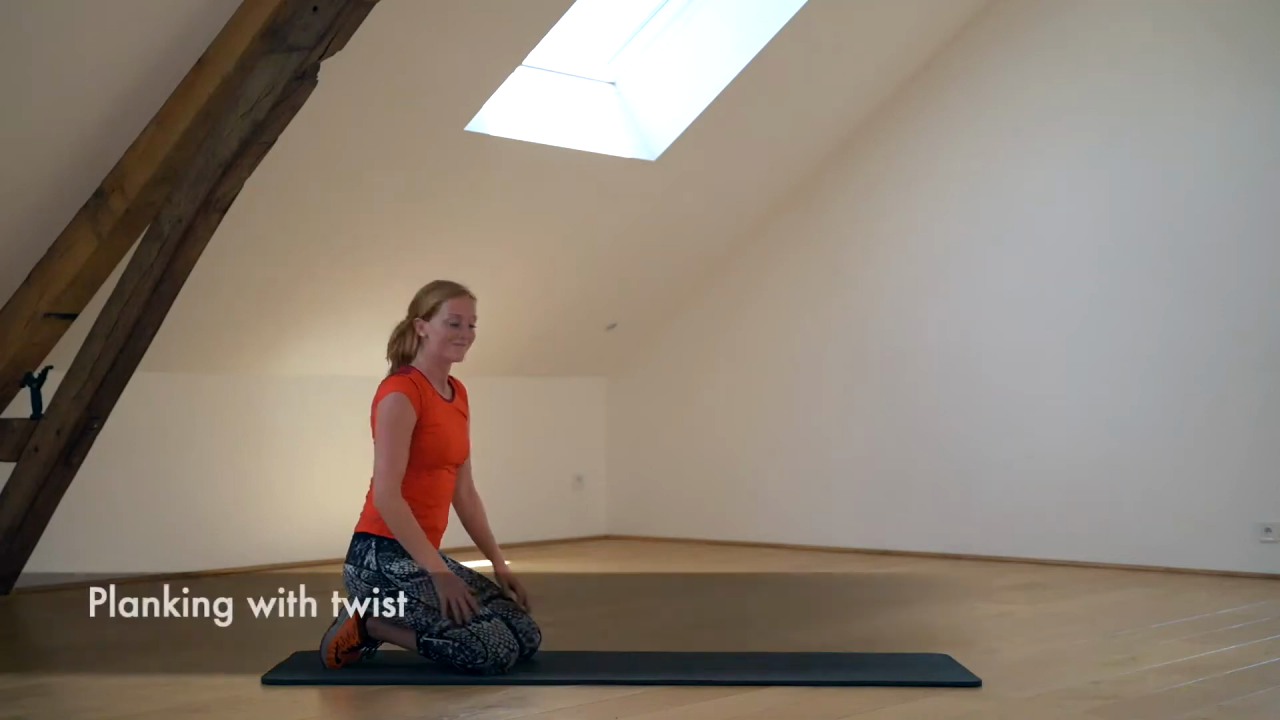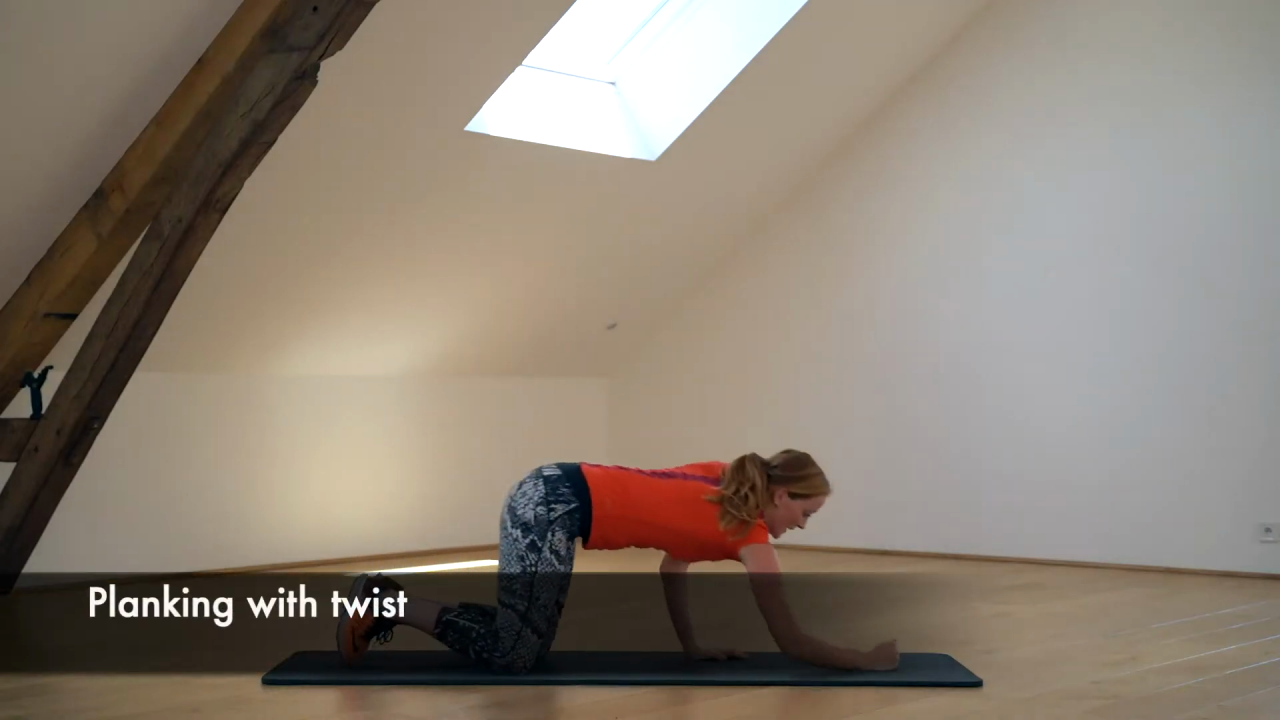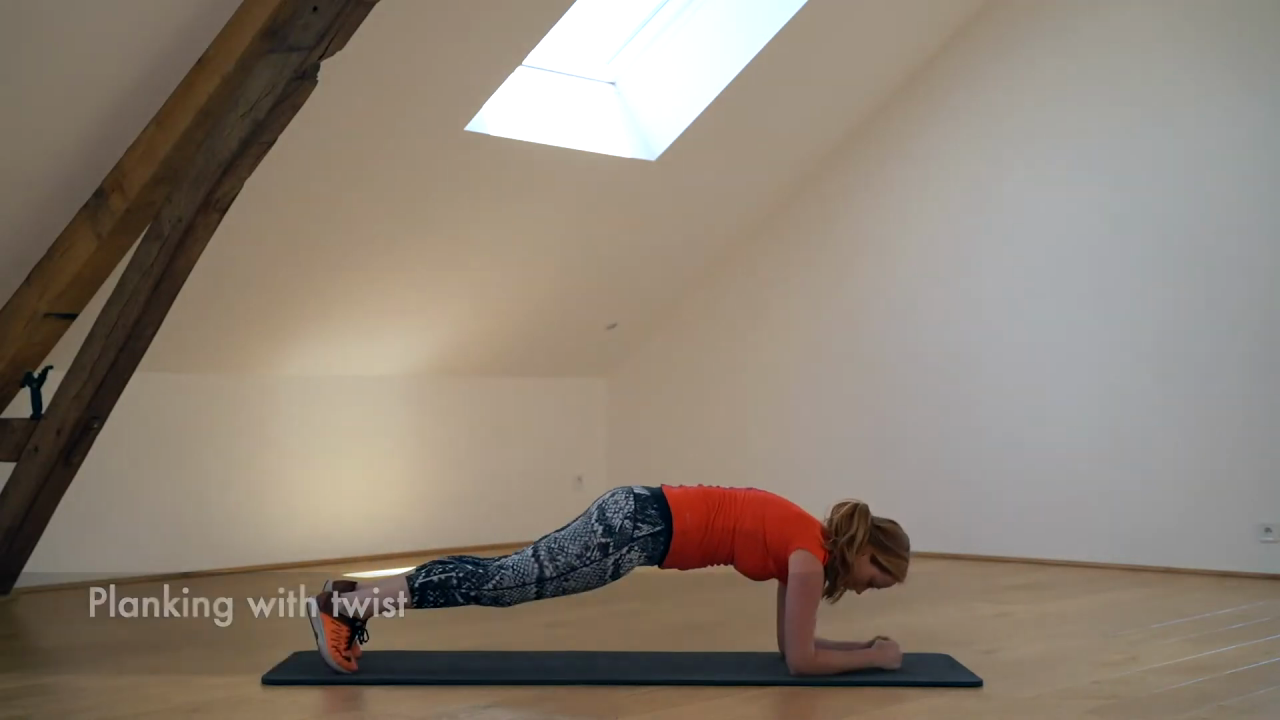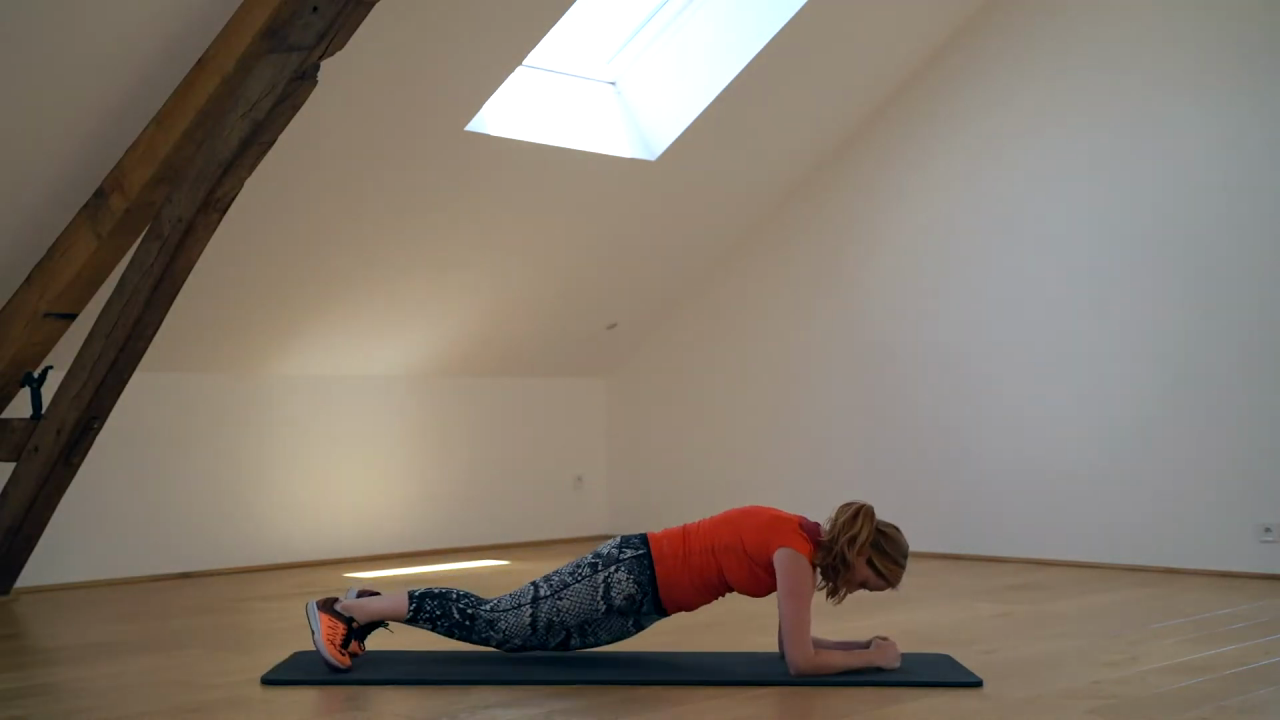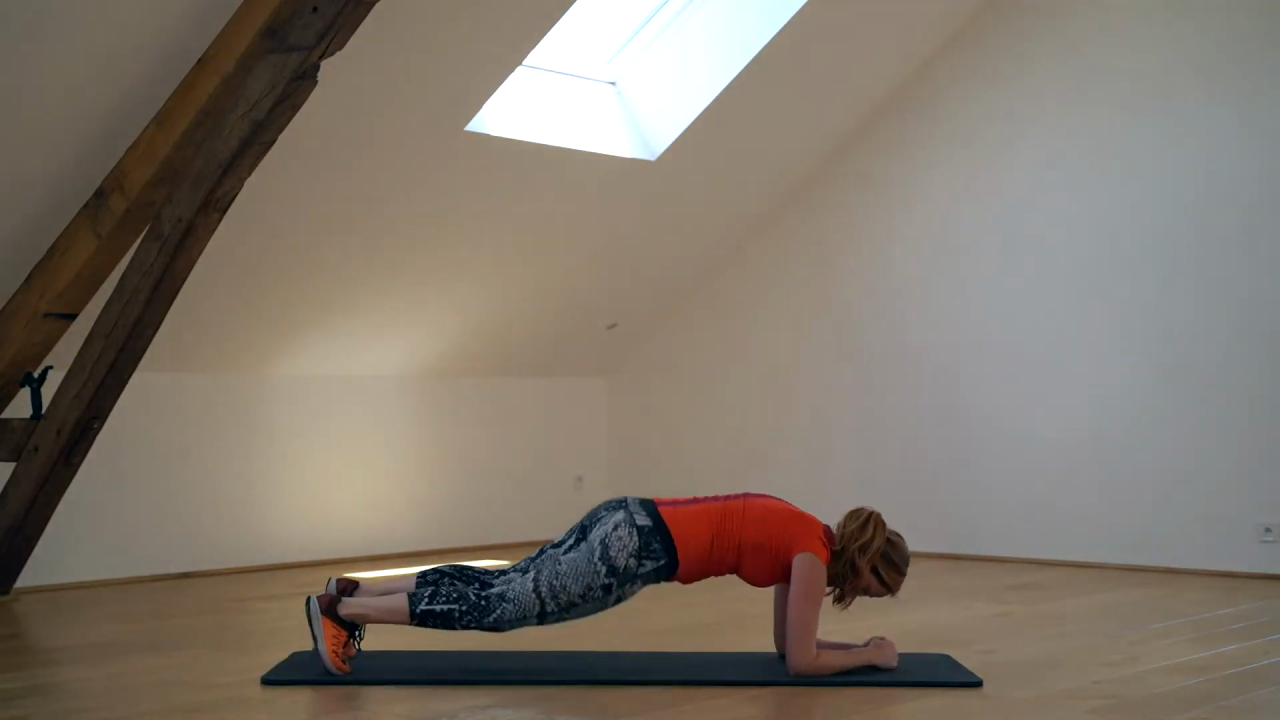
dt=1s
person 1, frame 1
left shoulder: (456, 395)
right shoulder: (401, 393)
left elbow: (463, 491)
right elbow: (386, 494)
left wrist: (499, 565)
right wrist: (440, 572)
left hip: (421, 557)
right hip: (384, 559)
left knee: (526, 637)
right knee: (494, 651)
left ankle: (386, 622)
right ankle: (369, 626)
person 1, frame 2
left shoulder: (718, 481)
right shoulder: (750, 531)
left elbow: (672, 555)
right elbow: (793, 645)
left wrist: (689, 643)
right wrist: (870, 657)
left hip: (546, 490)
right hip: (550, 509)
left knee: (524, 635)
right knee: (510, 653)
left ankle: (387, 601)
right ankle: (387, 604)
person 1, frame 3
left shoulder: (803, 541)
right shoulder: (809, 553)
left elbow: (790, 643)
right elbow: (802, 661)
left wrist: (863, 644)
right wrist: (875, 656)
left hip: (637, 515)
right hip: (638, 529)
left knee: (504, 575)
right knee: (502, 582)
left ankle: (357, 593)
right ankle: (341, 605)
person 1, frame 4
left shoulder: (808, 545)
right shoulder: (796, 552)
left elbow: (792, 643)
right elbow: (800, 659)
left wrist: (861, 644)
right wrist: (873, 658)
left hip: (640, 596)
right hip: (629, 574)
left knee: (509, 629)
right knee: (496, 620)
left ankle: (369, 603)
right ankle: (344, 610)
person 1, frame 5
left shoulder: (799, 539)
right shoulder: (813, 554)
left elbow: (786, 643)
right elbow: (802, 661)
left wrist: (856, 644)
right wrist: (870, 655)
left hip: (628, 521)
right hip: (636, 548)
left knee: (500, 584)
right knee: (497, 608)
left ankle: (357, 590)
right ankle: (338, 609)
